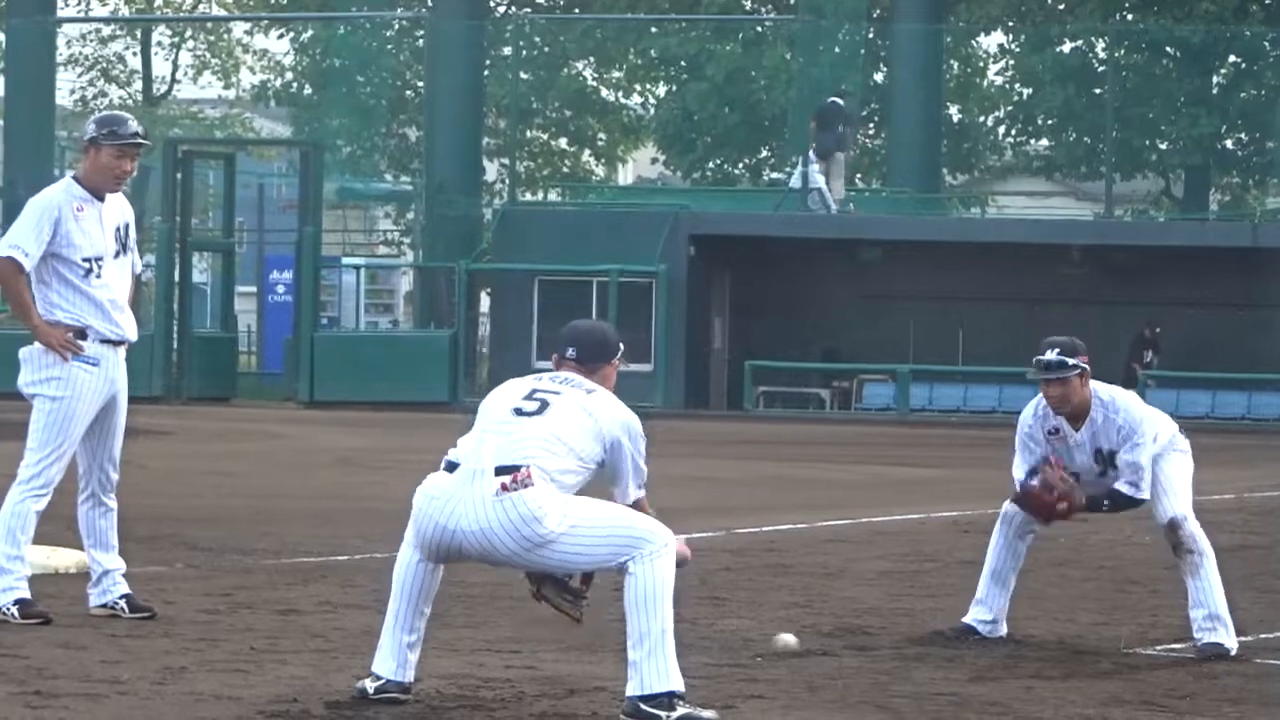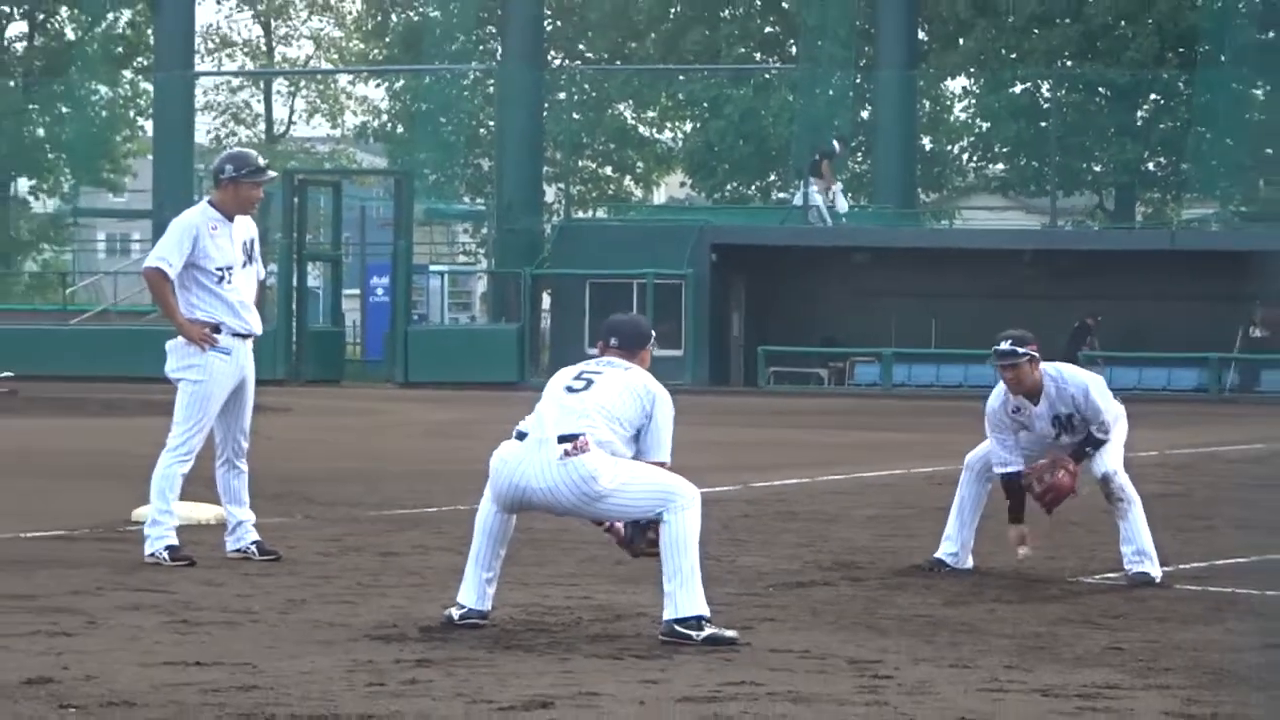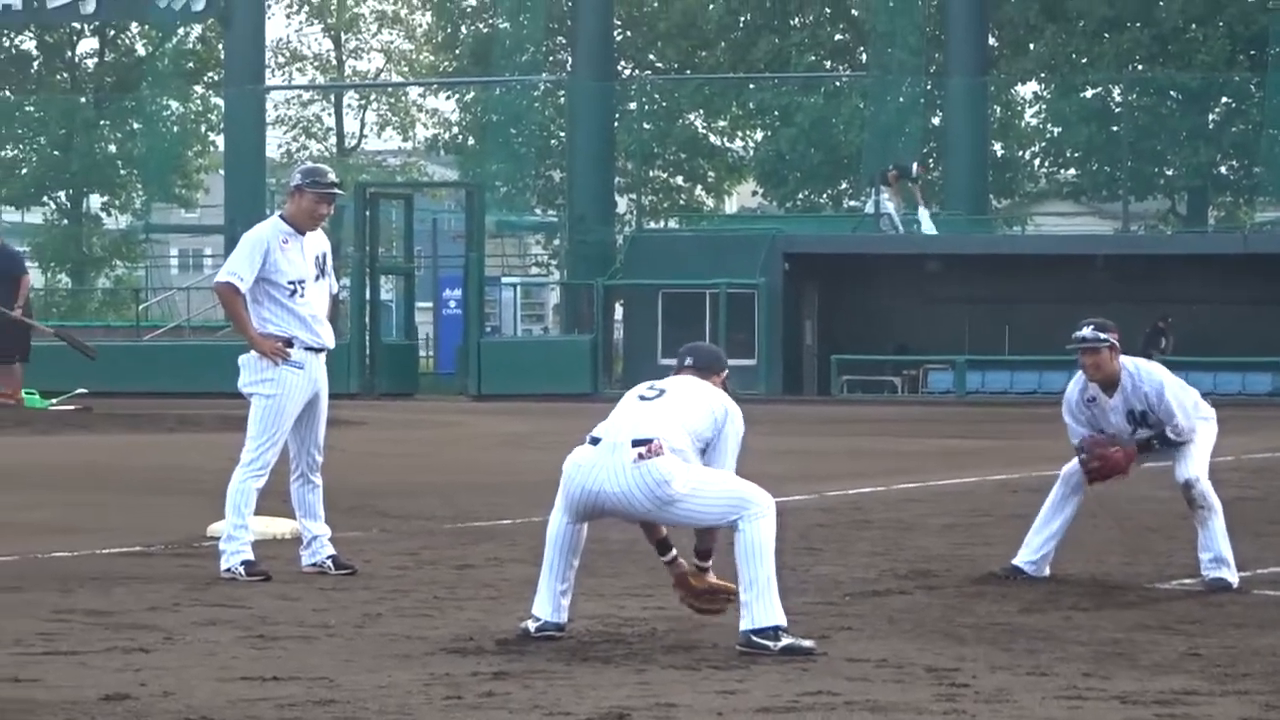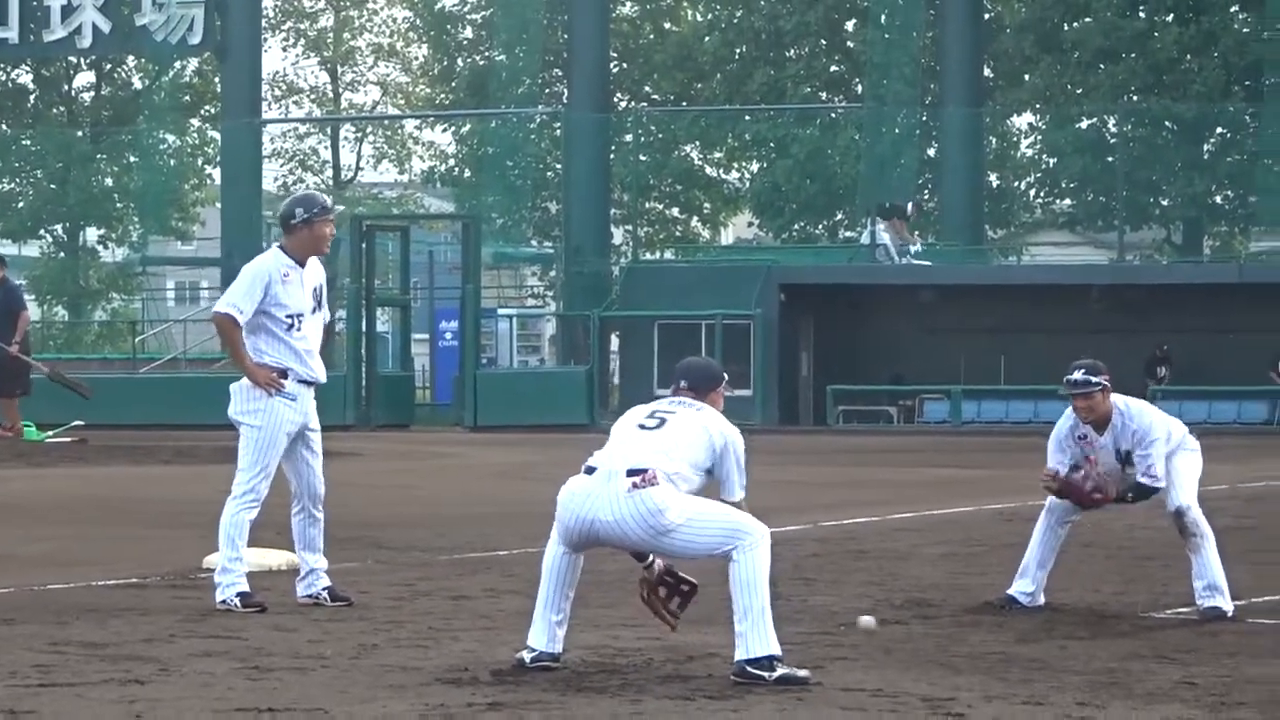
dt=1s
person 1, frame 1
left shoulder: (122, 208)
right shoulder: (54, 203)
left hip: (114, 358)
right hip: (72, 359)
left knee: (102, 482)
left ankle: (108, 588)
person 1, frame 2
left shoulder: (247, 227)
right shoulder: (193, 223)
right elbow: (154, 270)
right wrist: (182, 324)
left hip: (243, 349)
right hip: (209, 351)
left knee: (235, 450)
right knee: (183, 446)
left ankle: (241, 536)
right ankle: (159, 539)
person 1, frame 3
left shoulder: (319, 241)
right shoulder: (263, 237)
right elbow: (225, 285)
right wrist: (254, 338)
left hip: (316, 364)
right hip: (282, 365)
left knee: (309, 464)
right knee: (256, 462)
left ankle: (316, 550)
right ankle: (235, 554)
person 1, frame 4
left shoulder: (315, 271)
right shoulder: (265, 268)
right elbow: (223, 316)
right wrist: (249, 368)
left hip: (305, 396)
right hip: (272, 397)
left knee: (312, 493)
right knee: (248, 492)
left ankle: (313, 581)
right ankle: (230, 586)
person 2, frame 1
left shoulder: (506, 388)
right shoulder: (617, 414)
right elbow: (632, 507)
left wrist: (526, 555)
left hip: (442, 503)
right hip: (514, 511)
left knee: (421, 541)
right knee: (653, 545)
left ankle: (389, 675)
person 2, frame 2
left shoulder: (564, 374)
right shoulder: (650, 387)
right elbow: (654, 471)
left wrist: (607, 519)
left hip: (517, 465)
right hip: (574, 471)
left knee: (498, 497)
right knee: (682, 498)
left ankle: (471, 605)
right ankle: (685, 620)
person 2, frame 3
left shoulder: (638, 391)
right shoulder: (724, 404)
right elbow: (711, 495)
left wrist: (668, 556)
right wrist: (703, 562)
left hip: (586, 469)
right hip: (646, 473)
left knee: (569, 508)
right knee: (756, 506)
left ankle: (547, 617)
right ankle: (762, 630)
person 2, frame 4
left shoulder: (635, 413)
right shoulder: (722, 429)
right elbow: (732, 508)
left wrist: (646, 561)
left hip: (580, 497)
right hip: (642, 503)
left knee: (566, 539)
right knee: (751, 537)
left ankle: (542, 647)
right ankle: (757, 660)
person 3, frame 1
left shoulder: (1125, 412)
right shoulder: (1034, 417)
left elbow: (1136, 491)
right elbow: (1029, 478)
left wrist: (1080, 503)
right hip: (1082, 471)
left knee: (1177, 520)
right knee: (1013, 514)
person 3, frame 2
left shoulder: (1075, 382)
right shoulder: (999, 404)
left elbow: (1104, 424)
right elbow: (1008, 464)
left wrist: (1072, 462)
right wrist: (1016, 520)
left hip: (1094, 428)
right hip: (1038, 435)
left knee: (1110, 474)
right knee: (976, 464)
left ankle: (1143, 566)
right ankle: (953, 555)
person 3, frame 3
left shoulder: (1151, 379)
right shoulder: (1077, 392)
left elbow: (1182, 430)
right elbow: (1085, 439)
left wrist: (1134, 450)
left hip: (1190, 422)
right hip: (1127, 436)
left knee: (1191, 478)
right knee: (1071, 476)
left ankle: (1219, 570)
right ankle: (1030, 563)
person 3, frame 4
left shoulder: (1141, 418)
right shoulder: (1067, 427)
left elbow: (1152, 482)
right elbow: (1065, 487)
left wrist: (1115, 495)
right wrist: (1058, 484)
left hip: (1173, 453)
right hip: (1112, 469)
left knee: (1183, 508)
right knee: (1055, 507)
left ankle: (1215, 600)
right ankle: (1025, 593)
